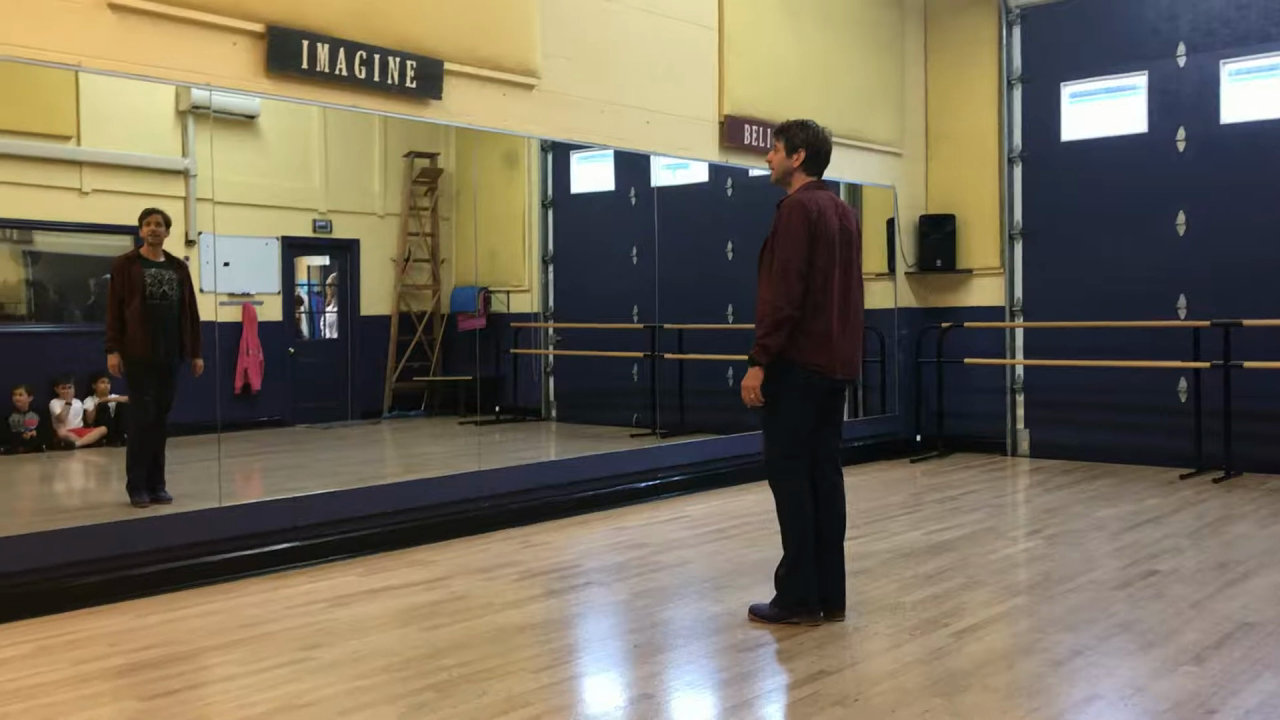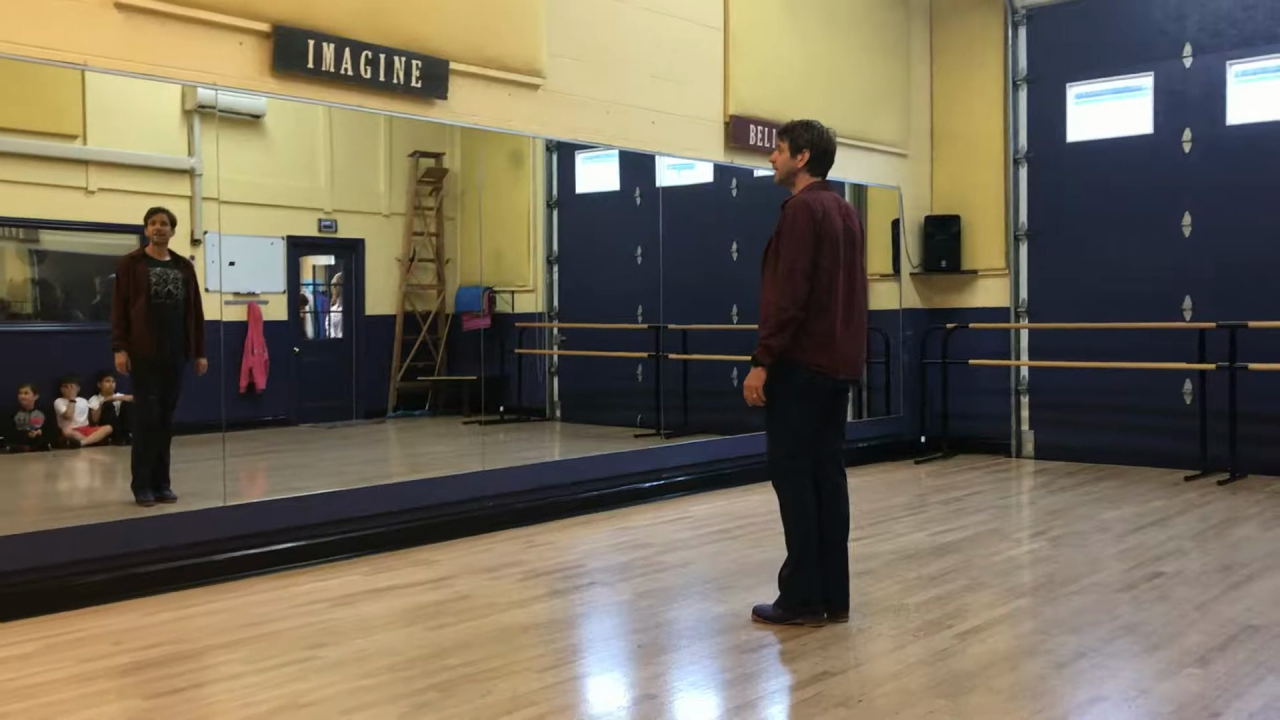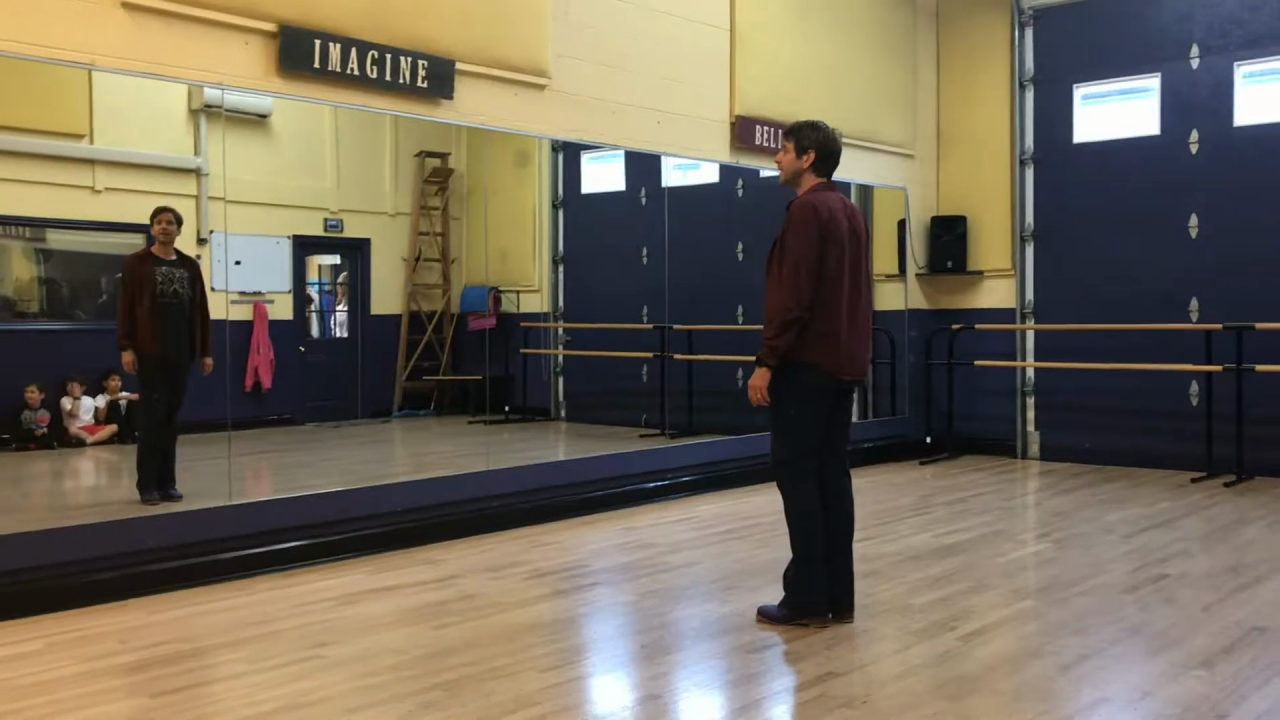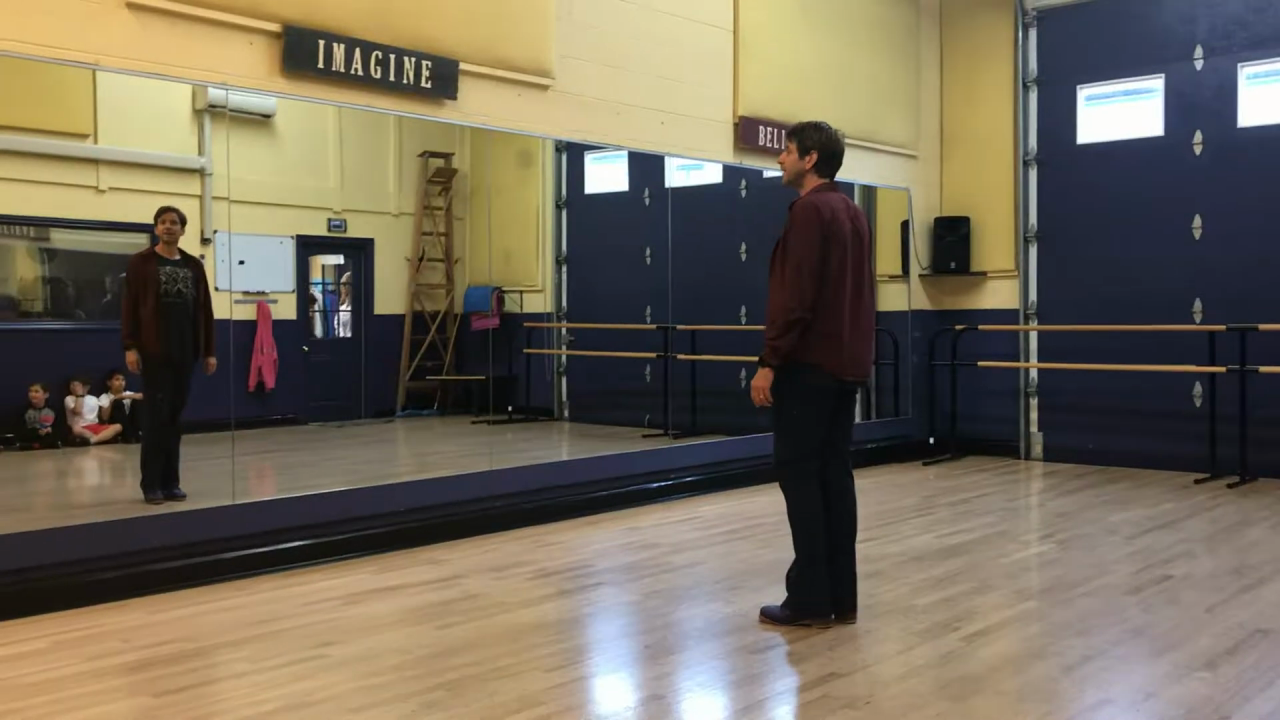
dt=0.1s
person 1, frame 1
left shoulder: (797, 208)
right shoulder: (843, 212)
left elbow: (784, 295)
left wrist: (759, 362)
left hip: (798, 364)
right hip: (836, 362)
left knee: (789, 473)
right knee: (824, 472)
left ankle: (798, 598)
right ankle: (830, 595)
person 1, frame 2
left shoulder: (802, 209)
right shoulder: (846, 213)
left elbow: (788, 296)
left wrist: (762, 361)
left hip: (801, 364)
right hip: (839, 363)
left knee: (792, 474)
right knee: (828, 473)
left ankle: (802, 598)
right ankle: (834, 595)
person 1, frame 3
left shoulder: (807, 210)
right shoulder: (851, 213)
left elbow: (793, 296)
left wrist: (766, 362)
left hip: (806, 365)
right hip: (844, 364)
left knee: (796, 474)
right knee: (832, 474)
left ankle: (807, 598)
right ankle: (838, 595)
person 1, frame 4
left shoulder: (809, 210)
right shoulder: (854, 213)
left elbow: (795, 296)
left wrist: (769, 362)
left hip: (809, 365)
right hip: (847, 364)
left knee: (799, 475)
right knee: (835, 474)
left ankle: (810, 598)
right ankle: (841, 596)
person 2, frame 1
left shoulder: (178, 268)
right shoulder: (125, 265)
left elbow: (190, 312)
right elbow: (114, 310)
left wrist: (196, 352)
right wrist: (113, 349)
left hip: (170, 354)
right hip: (138, 355)
left knee: (160, 419)
right knee: (141, 418)
left ankle: (156, 484)
right ankle: (137, 486)
person 2, frame 2
left shoulder: (184, 267)
right shoulder: (131, 264)
left elbow: (195, 311)
right elbow: (120, 309)
left wrist: (200, 351)
right wrist: (119, 348)
left hip: (175, 354)
right hip: (144, 354)
left knee: (165, 418)
right knee: (146, 417)
left ankle: (161, 483)
right ankle: (142, 485)
person 2, frame 3
left shoulder: (190, 266)
right shoulder: (137, 263)
left elbow: (201, 311)
right elbow: (126, 308)
left wrist: (205, 351)
right wrist: (126, 347)
left hip: (181, 352)
right hip: (150, 353)
left knee: (171, 417)
right knee: (152, 416)
left ankle: (167, 482)
right ankle: (147, 484)
person 2, frame 4
left shoulder: (194, 266)
right shoulder: (141, 263)
left elbow: (204, 311)
right elbow: (130, 308)
left wrist: (209, 351)
right wrist: (130, 346)
left hip: (185, 352)
right hip: (154, 352)
left knee: (175, 417)
right knee: (156, 416)
left ankle: (171, 482)
right ankle: (151, 483)
